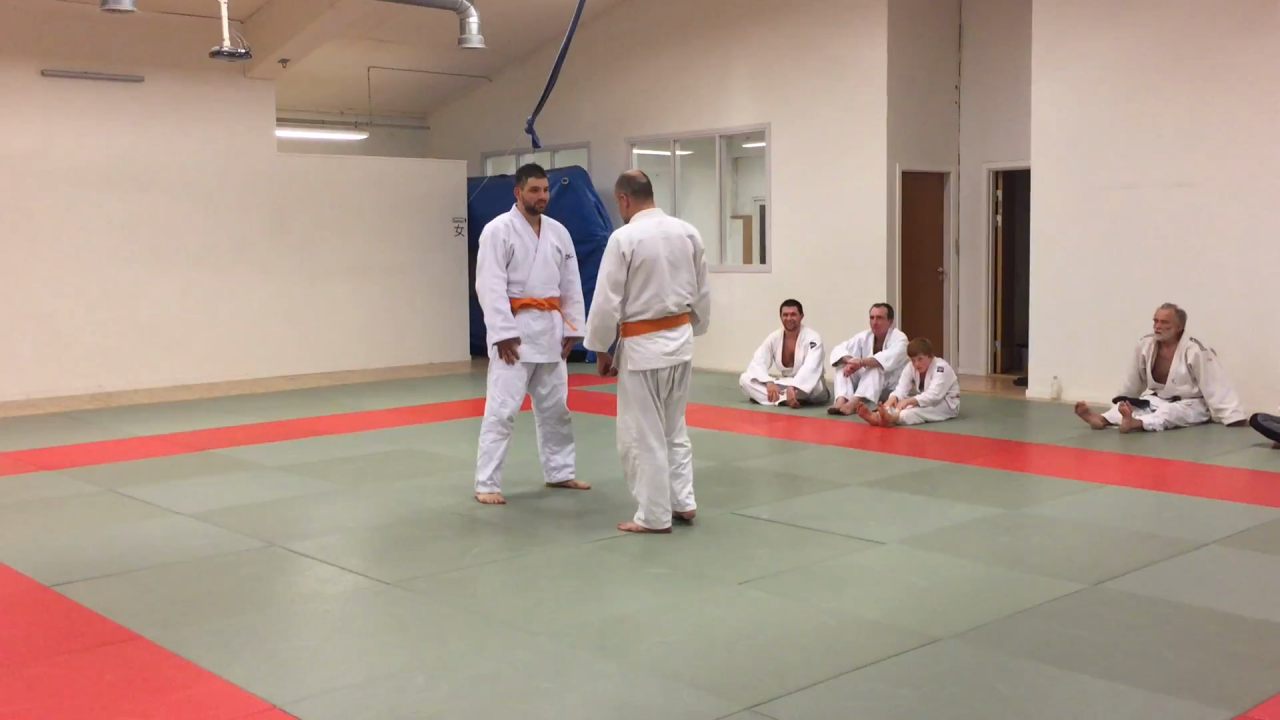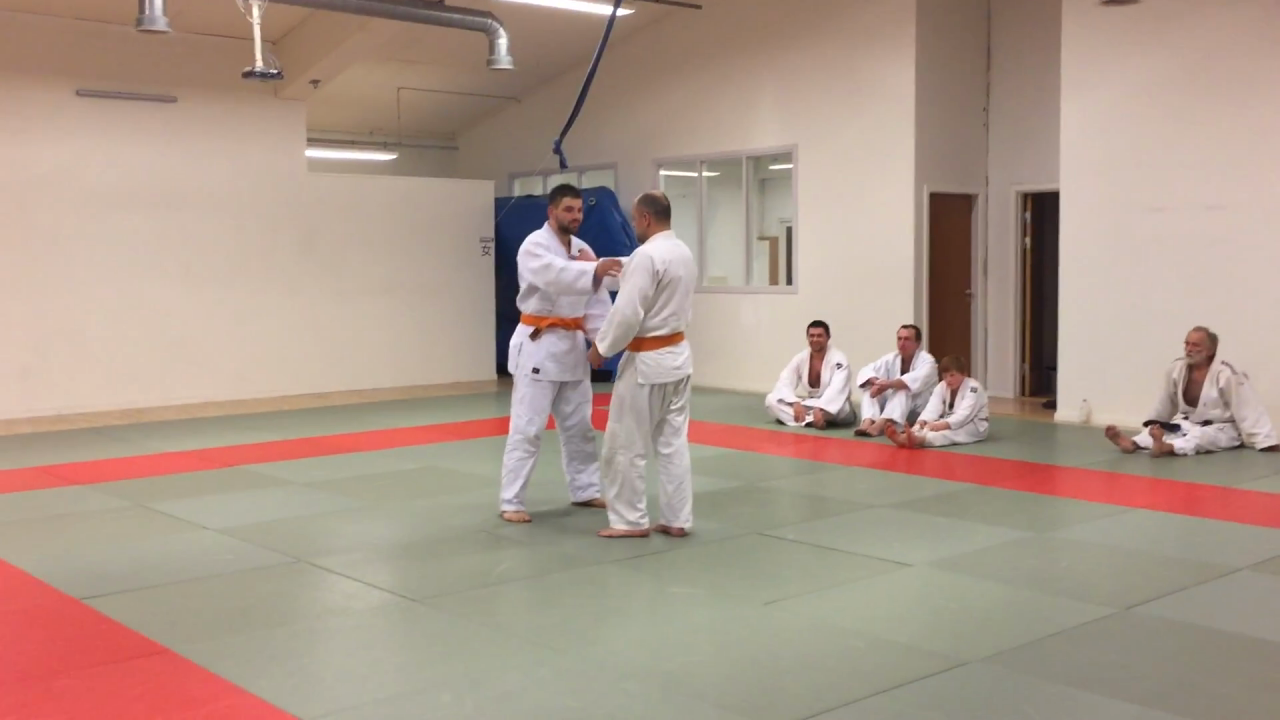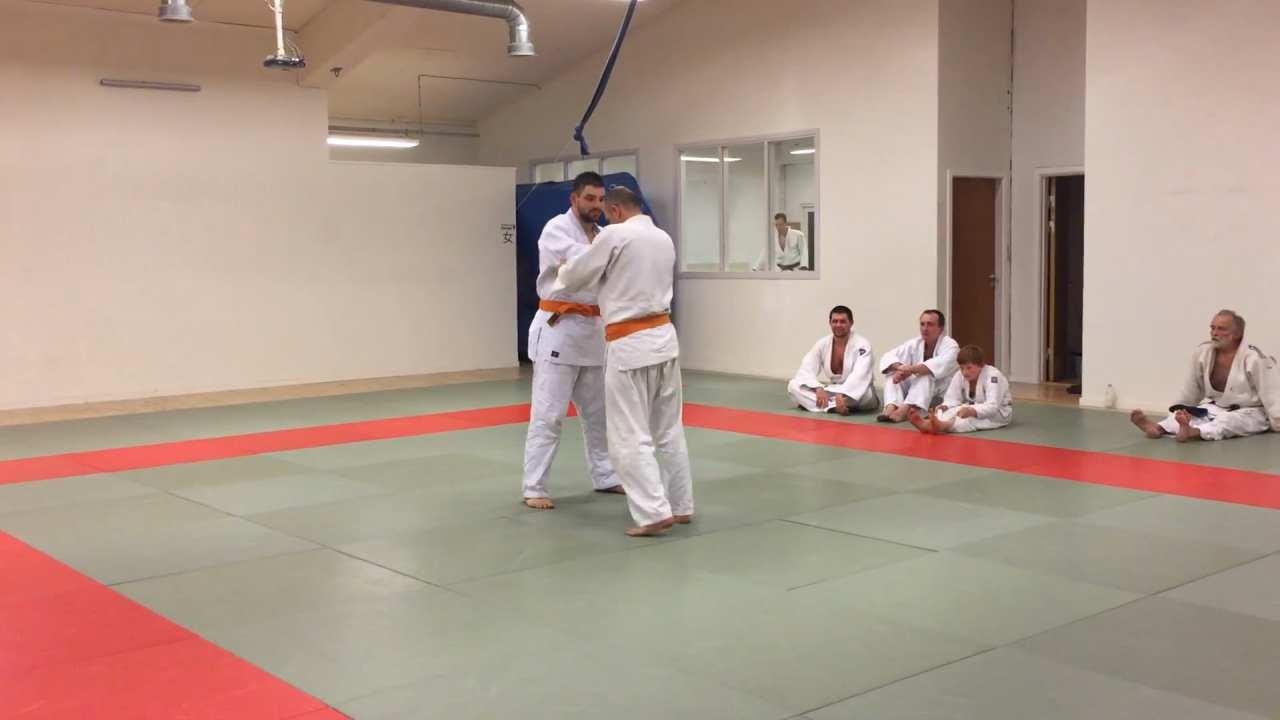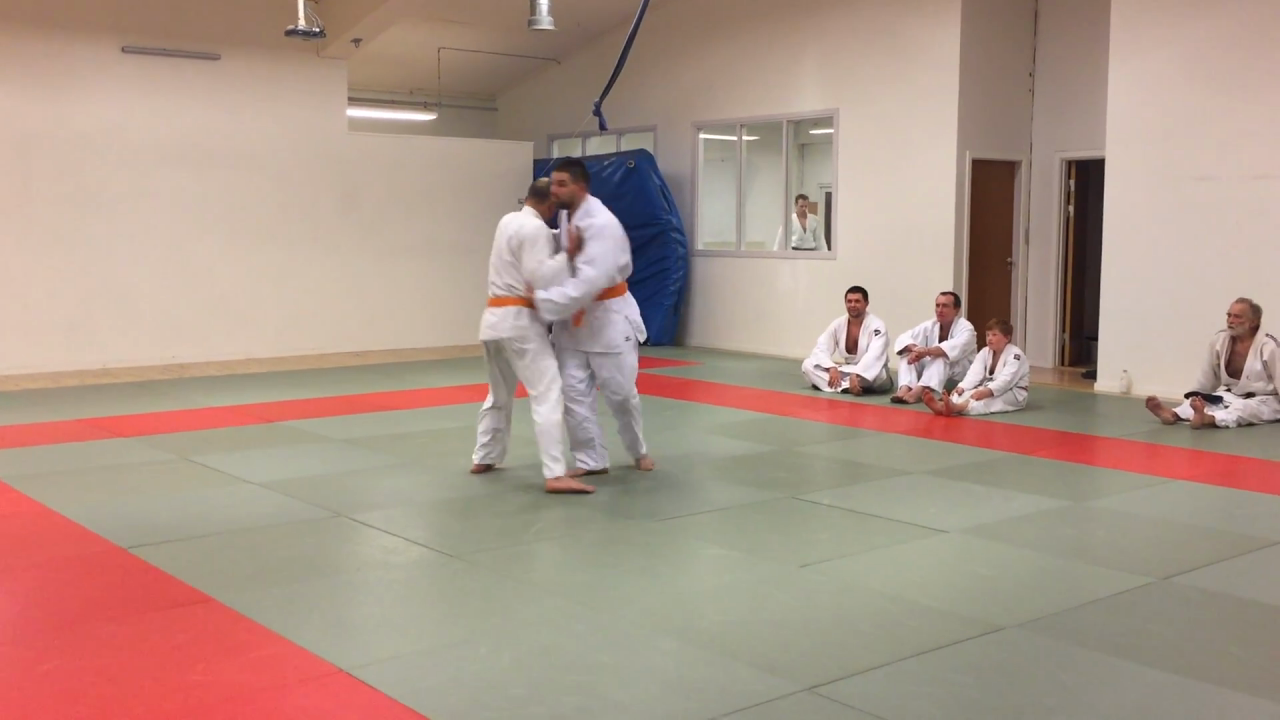
dt=1s
person 1, frame 1
left shoulder: (624, 238)
right shoulder: (687, 232)
left elbow: (607, 301)
right elbow: (701, 291)
left wrist: (601, 350)
left hip: (642, 345)
right hip: (680, 338)
left knee: (642, 435)
right knee: (674, 428)
left ankle: (654, 517)
right ankle: (683, 502)
person 1, frame 2
left shoulder: (647, 255)
right shoulder: (683, 252)
left elbow: (627, 313)
left wrist: (601, 348)
left hip: (647, 359)
right hip: (677, 354)
left knee: (625, 445)
right knee: (673, 442)
left ankle: (631, 520)
right ankle: (677, 519)
person 1, frame 3
left shoulder: (615, 235)
right shoulder: (664, 238)
left elbow: (578, 276)
left wrist: (562, 269)
left hip: (630, 344)
right hip: (663, 335)
left knee: (629, 436)
right knee: (669, 430)
left ankle: (654, 513)
right ankle: (681, 505)
person 1, frame 4
left shoulder: (509, 221)
right shoulder: (535, 229)
right elbow: (541, 277)
left hip: (494, 318)
right hip: (519, 320)
left knee: (499, 394)
right knee: (547, 396)
left ankle: (484, 458)
right ankle: (555, 474)
person 2, frame 1
left shoulder: (557, 231)
right shoulder: (498, 230)
left elbow: (570, 284)
right elbow: (490, 286)
left wrist: (572, 328)
right wrist: (503, 332)
left hip: (550, 328)
right hip: (514, 329)
left knee: (555, 407)
right knee: (502, 409)
left ankle: (559, 472)
right ankle: (486, 483)
person 2, frame 2
left shoulder: (583, 250)
right shoulder: (534, 245)
left elbow: (596, 301)
right elbow: (555, 276)
right wrist: (594, 271)
left hip: (572, 345)
right hip: (538, 345)
left knee: (579, 425)
right knee: (527, 427)
left ankle: (585, 491)
right ankle: (511, 502)
person 2, frame 3
right shoulder: (556, 229)
right elbow: (574, 257)
left hip: (591, 329)
right hip: (557, 329)
left knee: (599, 411)
right knee: (548, 413)
left ankle: (607, 478)
right ankle: (534, 488)
person 2, frame 4
left shoulder: (604, 226)
right shoulder: (573, 213)
left elbow: (588, 283)
left wrist: (541, 300)
left hip: (610, 314)
right hip: (574, 314)
left knee: (621, 392)
right knee: (573, 391)
left ankle: (637, 450)
right ankle: (590, 460)
